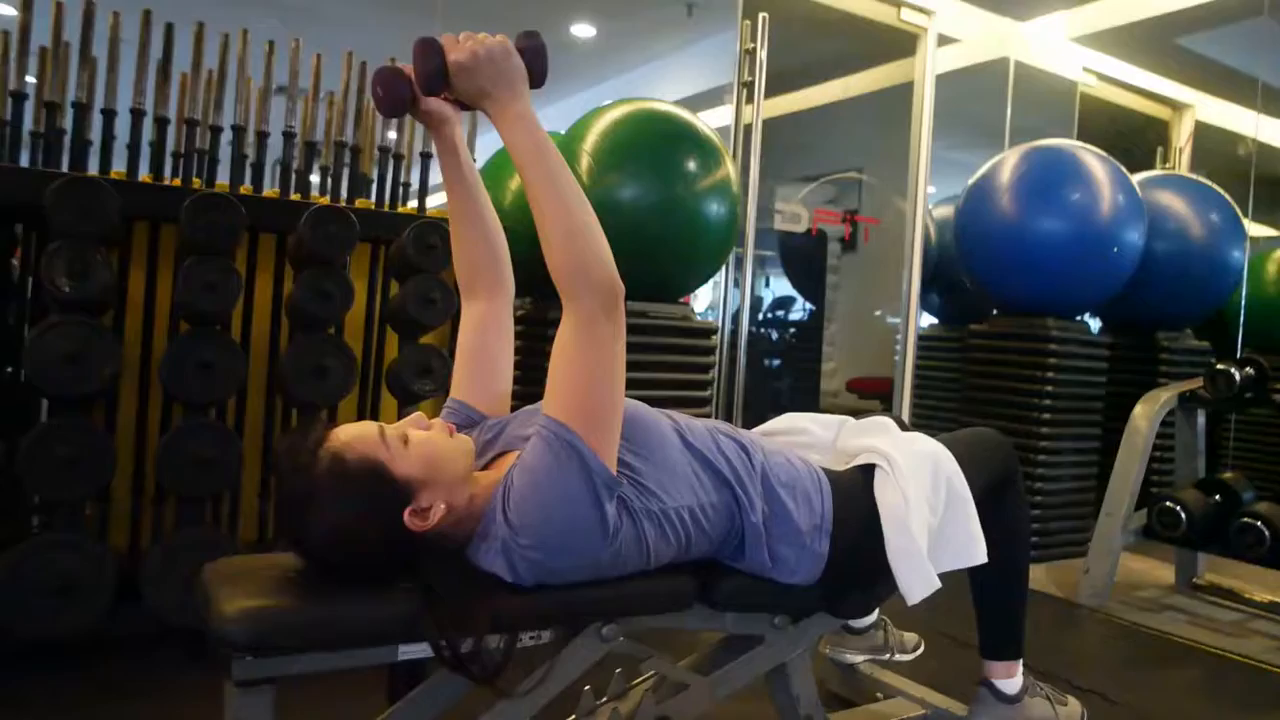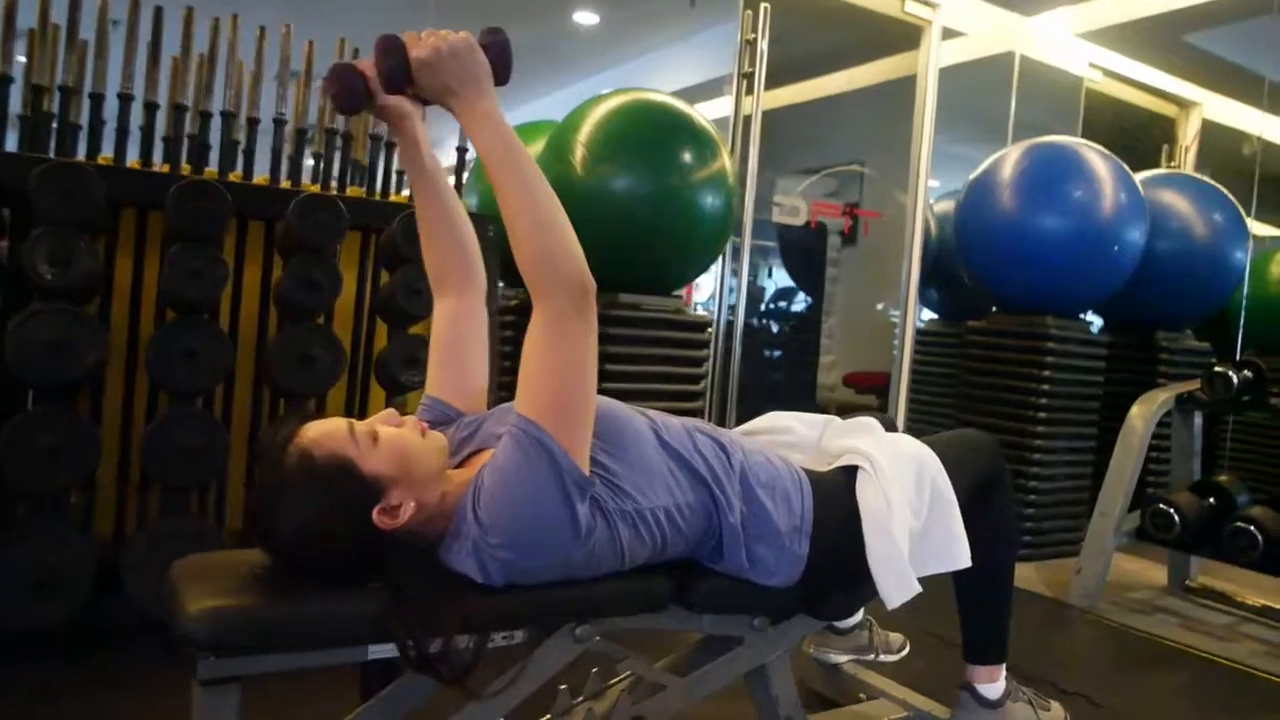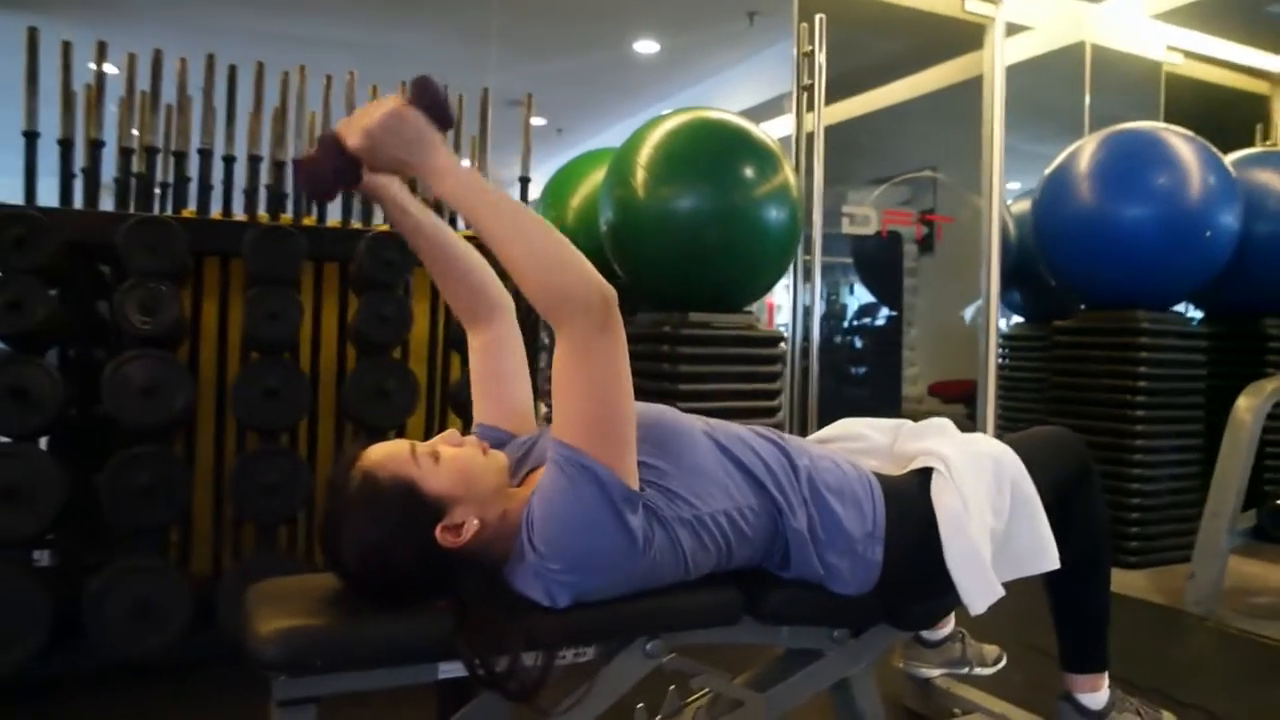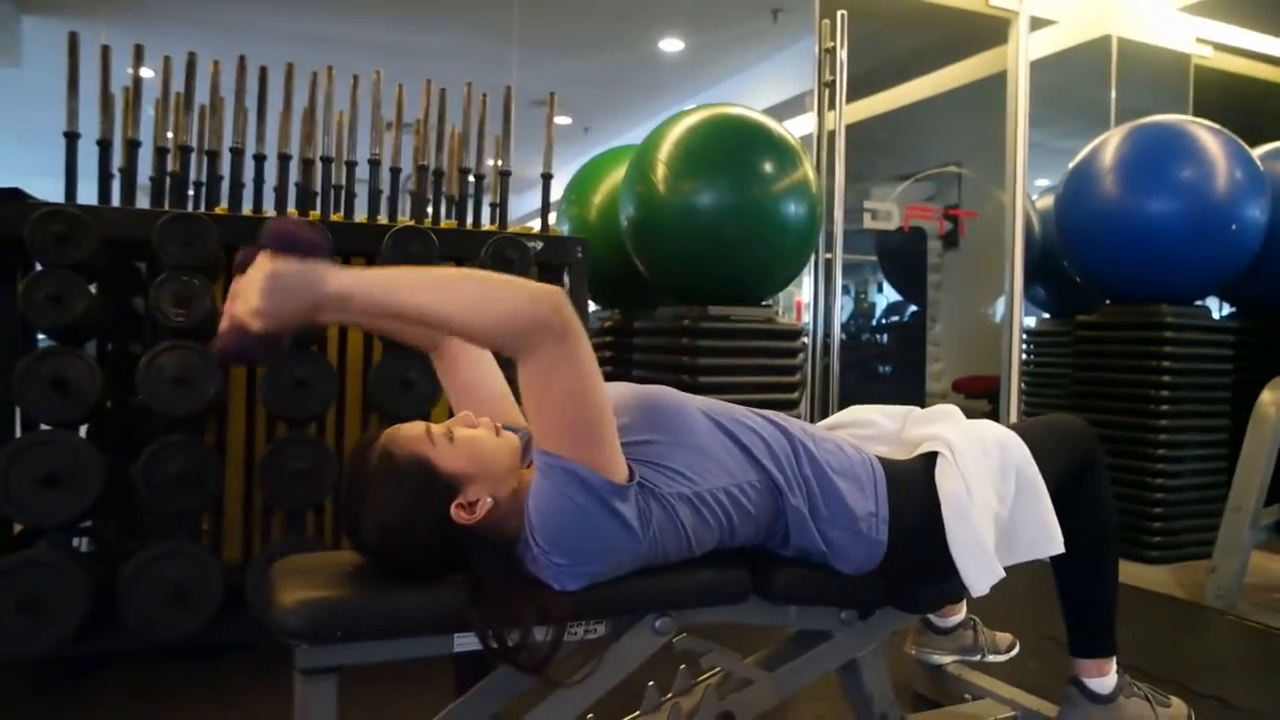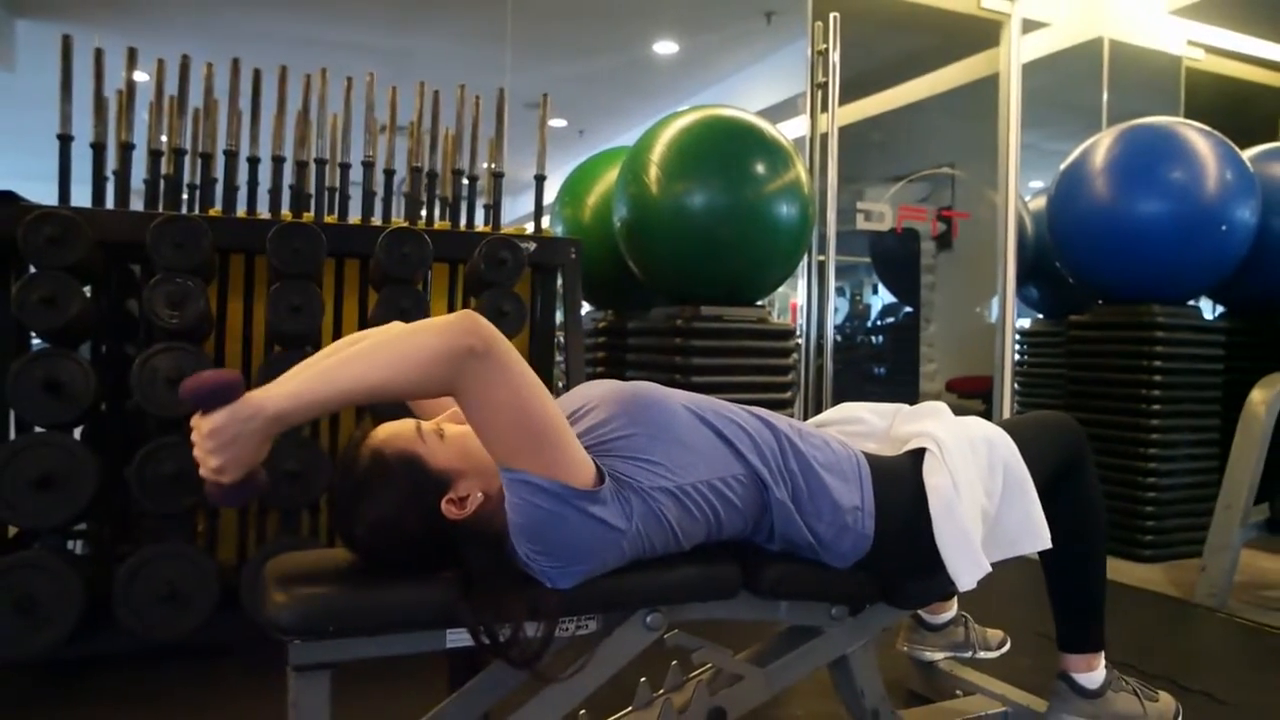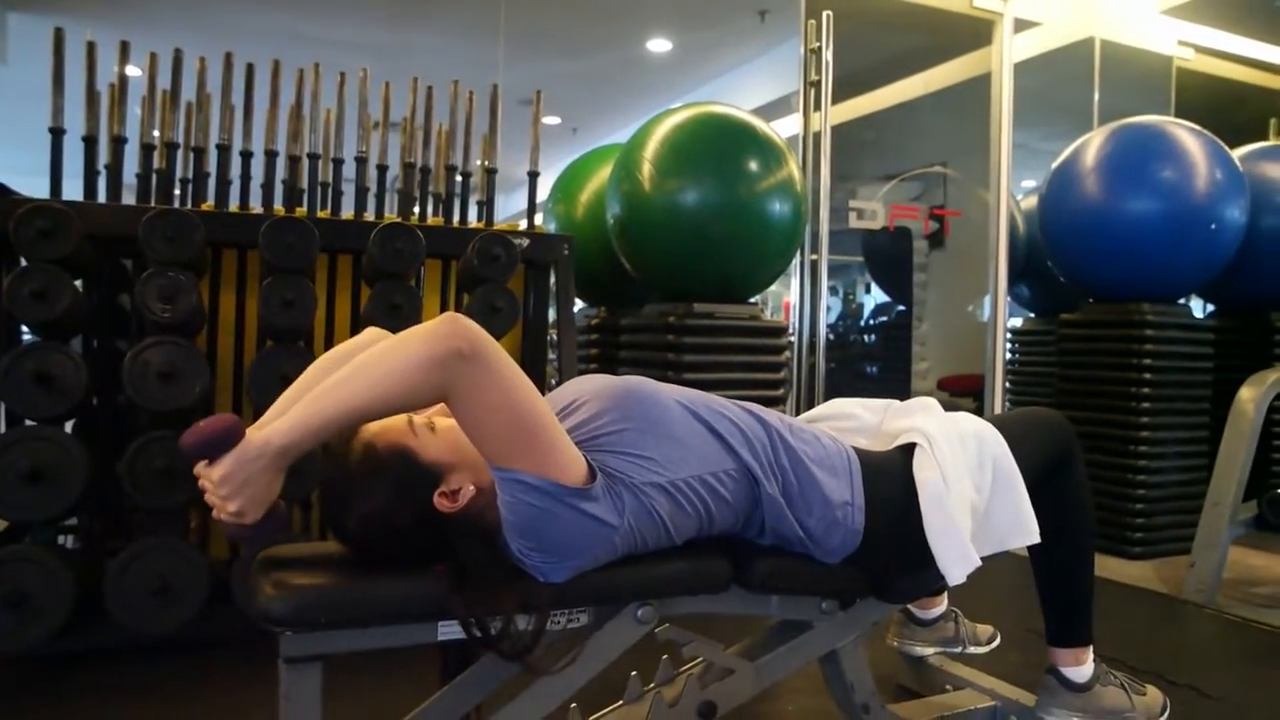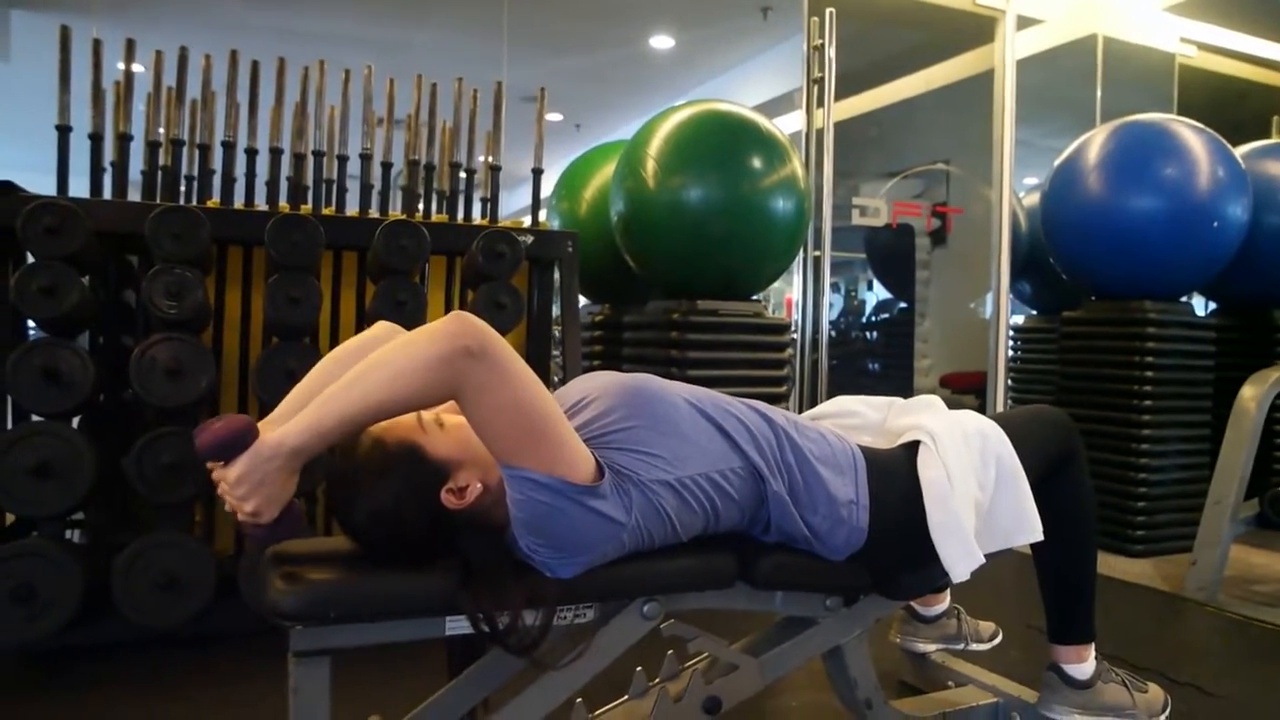
dt=0.5s
person 1, frame 1
left shoulder: (472, 448)
right shoulder: (547, 519)
left elbow: (487, 294)
right elbow: (598, 298)
left wrist: (448, 137)
right wrist: (510, 109)
right hip: (807, 530)
right knee: (993, 456)
left ankle: (857, 626)
person 1, frame 2
left shoulder: (445, 447)
right shoulder: (517, 520)
left elbow: (459, 290)
right elbow: (568, 295)
left wrist: (410, 134)
right wrist: (474, 105)
right hip: (788, 529)
right knee: (979, 458)
left ankle: (840, 625)
person 1, frame 3
left shoulder: (512, 473)
right shoulder: (570, 538)
left elbow: (489, 310)
right elbow: (589, 309)
left wrist: (395, 194)
right wrist: (430, 158)
right hip: (862, 535)
left knee: (932, 442)
right knee: (1064, 457)
left ankle: (933, 639)
person 1, frame 4
left shoulder: (509, 479)
right shoulder: (571, 527)
left elbow: (450, 336)
right elbow: (547, 319)
left wrist: (317, 300)
right wrist: (323, 283)
right hip: (868, 517)
left knee: (942, 424)
right knee: (1069, 443)
left ankle: (941, 622)
person 1, frame 5
left shoulder: (489, 481)
right shoulder: (559, 525)
left elbow: (403, 337)
right elbow: (466, 341)
left wrist: (264, 396)
right wrist: (262, 413)
right hip: (859, 511)
left knee: (934, 417)
right knee: (1060, 441)
left ankle: (935, 620)
person 1, frame 6
left shoulder: (494, 479)
right shoulder: (550, 519)
left elbow: (378, 342)
right elbow: (455, 344)
left wrist: (261, 429)
right wrist: (267, 450)
right hip: (849, 506)
right knee: (1051, 437)
left ankle: (925, 615)
person 1, frame 7
left shoulder: (505, 479)
right shoulder: (559, 516)
left elbow: (390, 337)
right elbow: (462, 342)
left wrist: (272, 426)
right wrist: (282, 450)
right hip: (853, 505)
left knee: (924, 416)
right knee: (1052, 432)
left ankle: (928, 613)
